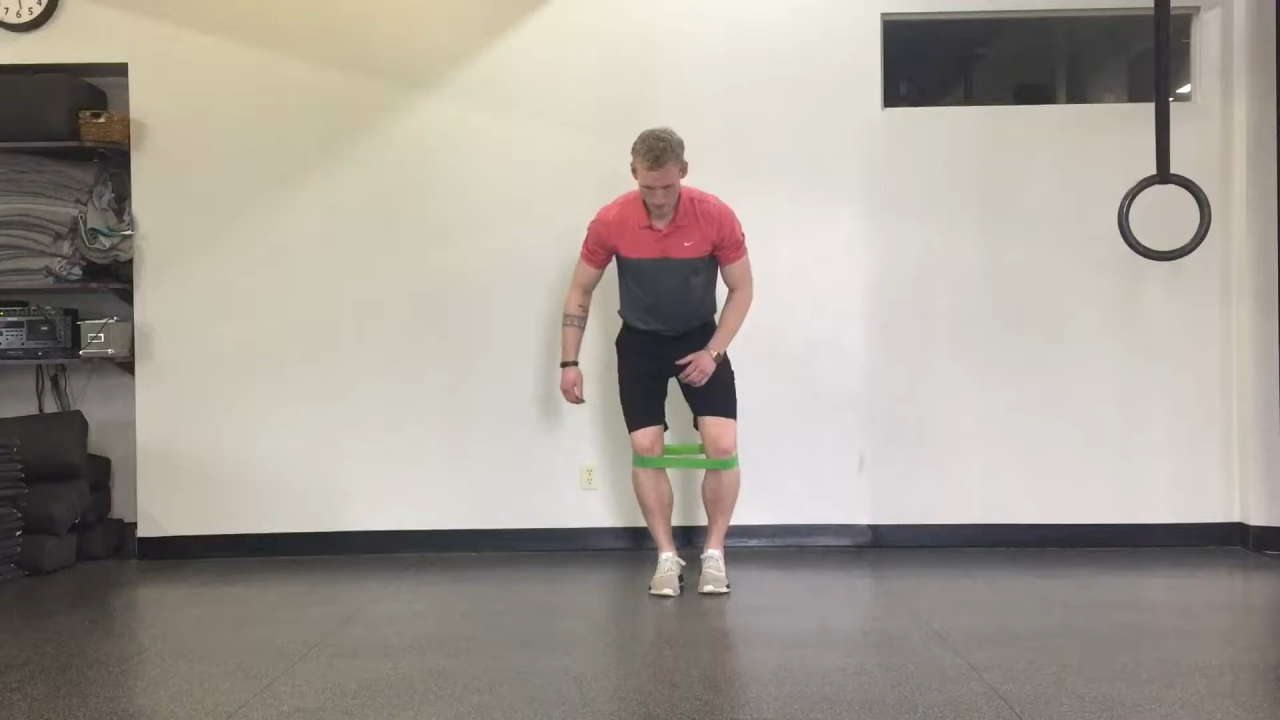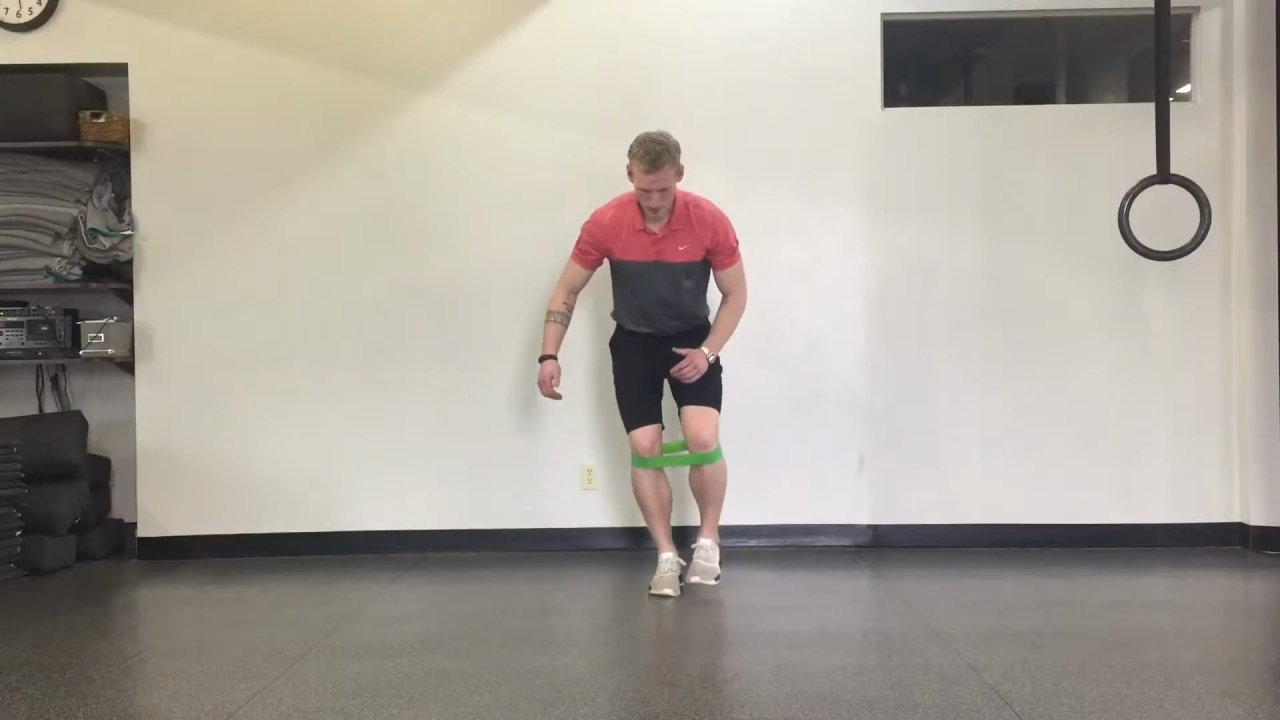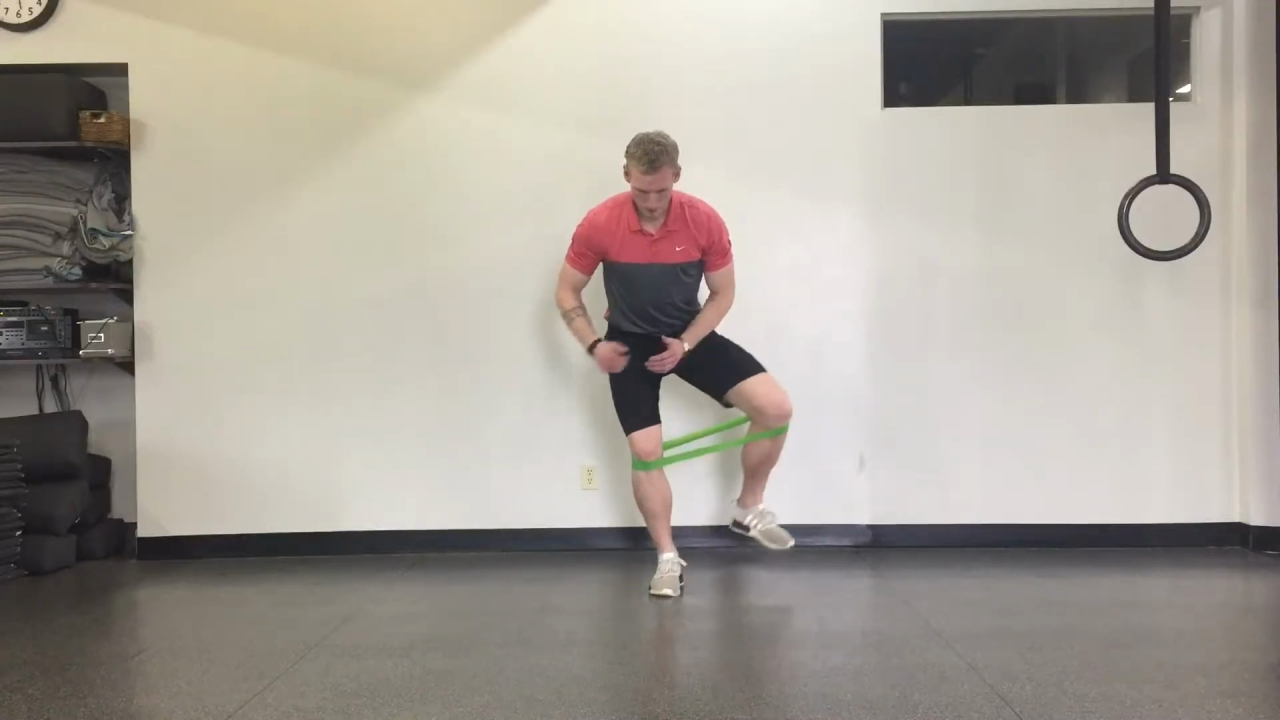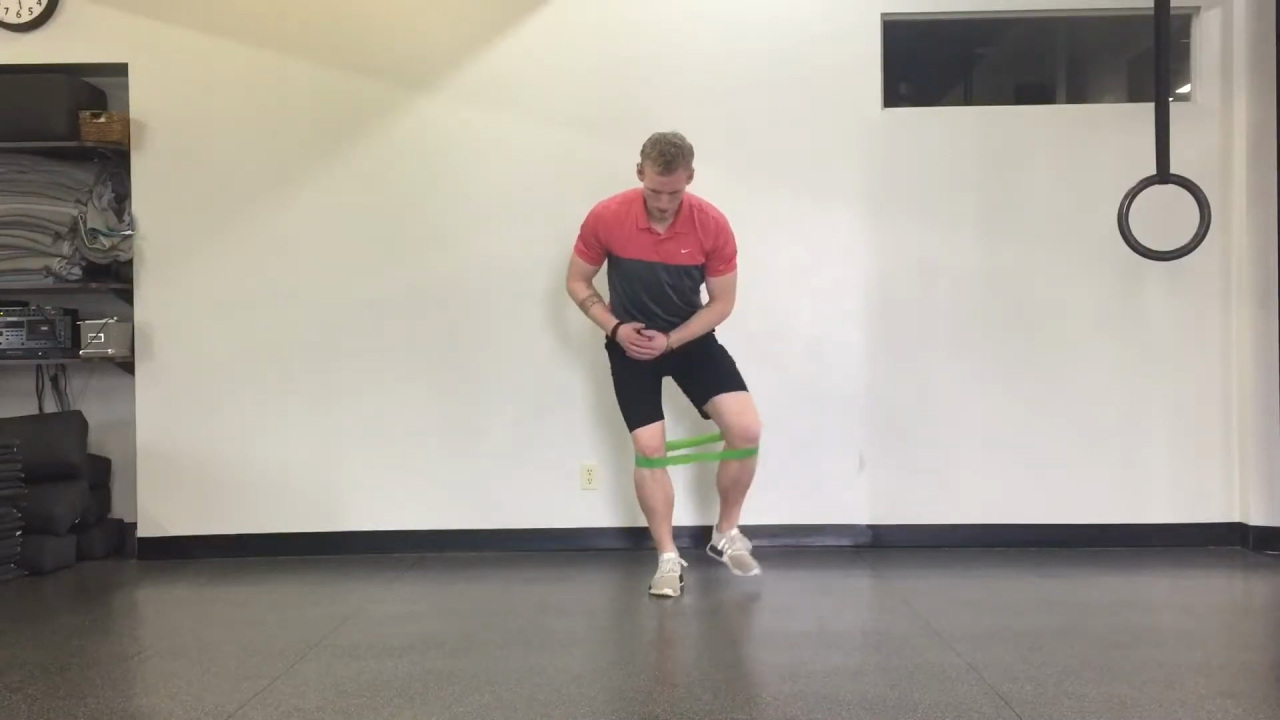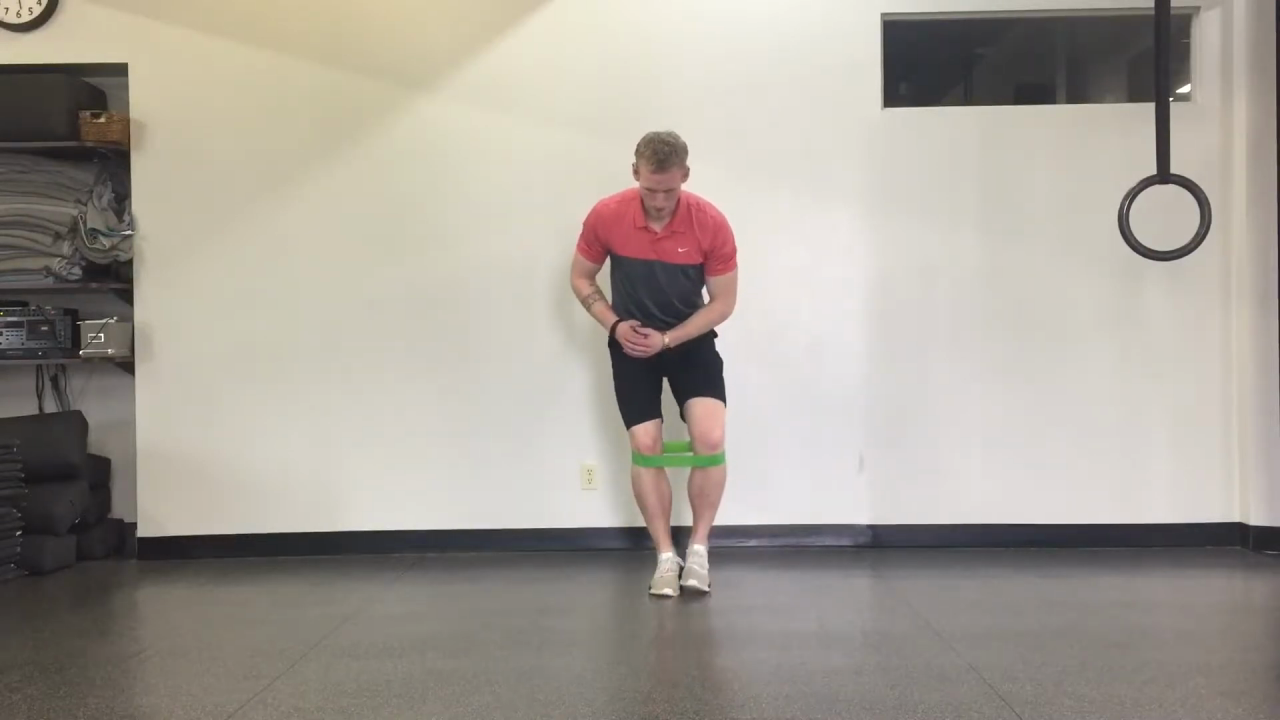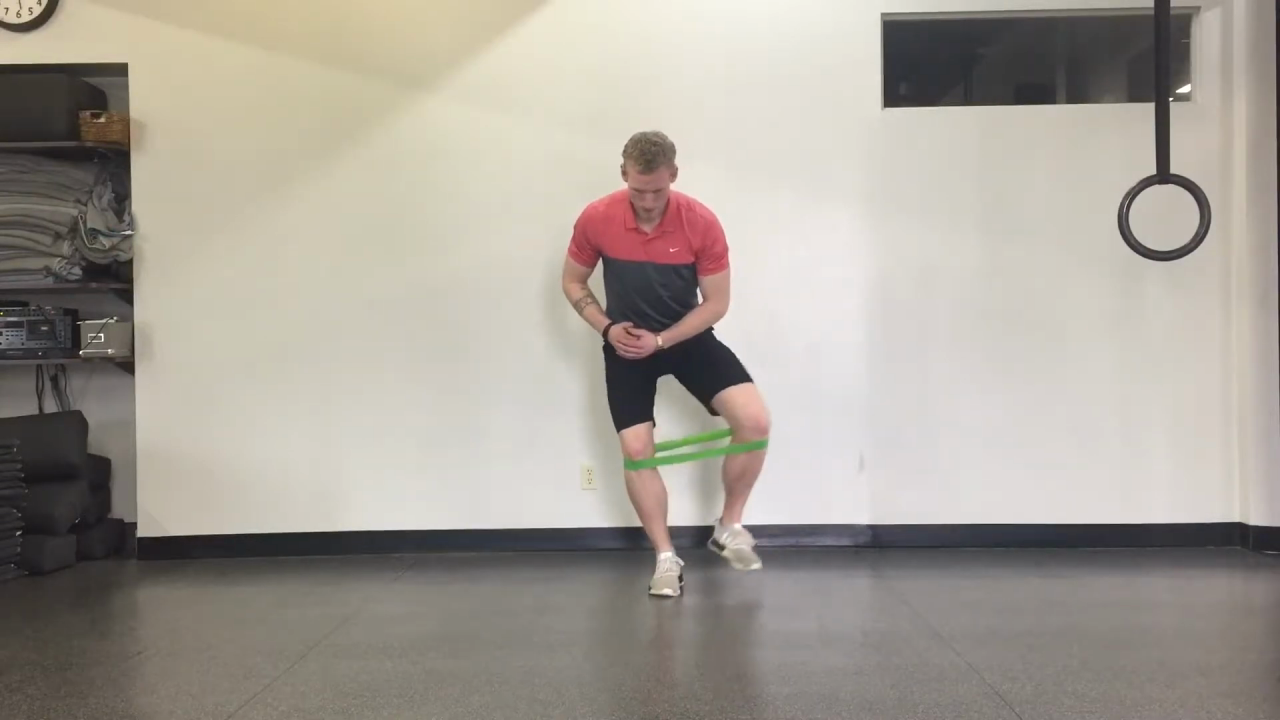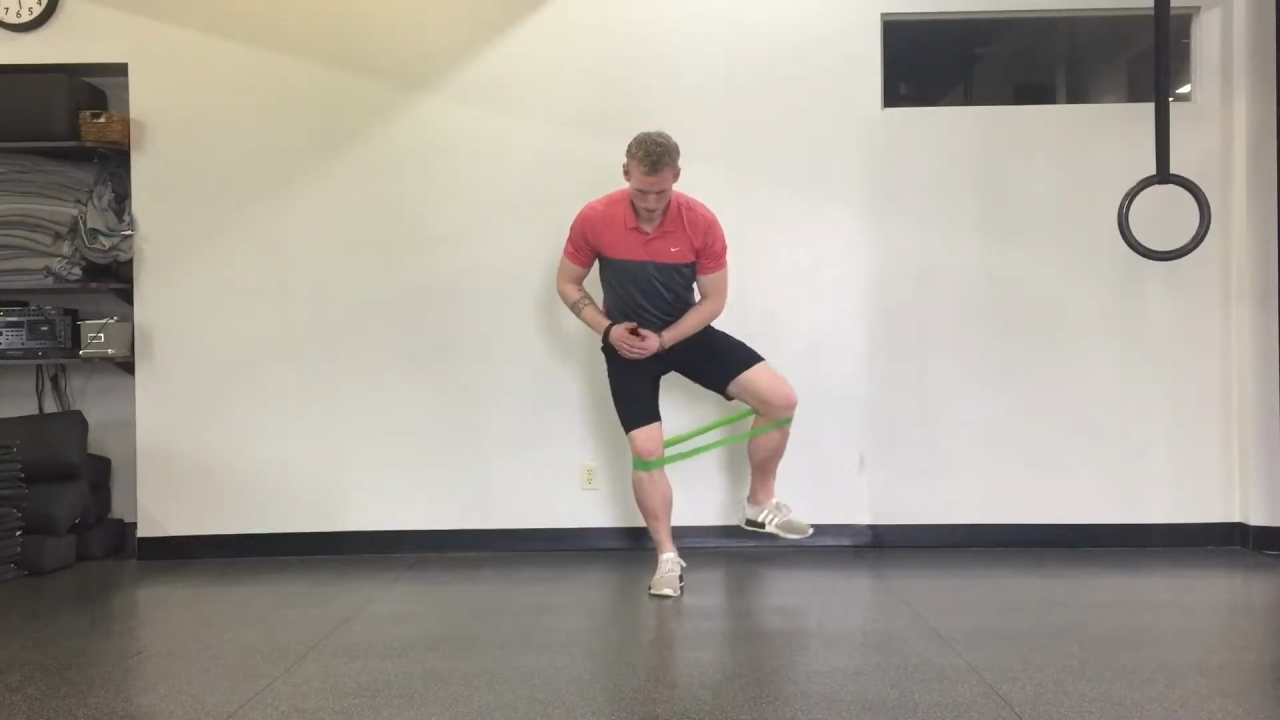
dt=0.7s
person 1, frame 1
left shoulder: (716, 217)
right shoulder: (610, 222)
left elbow: (741, 289)
right elbow: (580, 291)
left wrist: (714, 350)
right wrist: (570, 361)
left hip: (699, 339)
right hip: (640, 343)
left knee: (723, 445)
right knee: (645, 448)
left ankle: (714, 554)
right ankle: (667, 557)
person 1, frame 2
left shoulder: (710, 221)
right shoulder: (605, 223)
left elbow: (735, 294)
right elbow: (567, 290)
left wrist: (707, 352)
right wrist: (549, 355)
left hip: (692, 339)
right hip: (634, 342)
left knee: (703, 438)
right knee: (644, 447)
left ankle: (707, 541)
right ankle: (667, 557)
person 1, frame 3
left shoulder: (704, 221)
right shoulder: (598, 224)
left elbow: (722, 294)
right elbow: (567, 291)
left wrist: (685, 345)
right wrist: (594, 343)
left hip: (688, 336)
right hip: (629, 343)
left knee: (776, 407)
right knee: (646, 451)
left ankle: (749, 508)
right ankle: (668, 558)
person 1, frame 4
left shoulder: (712, 224)
right shoulder: (605, 217)
left elbow: (722, 302)
right elbow: (577, 282)
left wrist: (670, 340)
right wrist: (615, 328)
left hip: (691, 338)
right hip: (631, 342)
left knee: (745, 429)
right knee: (649, 448)
left ankle: (727, 535)
right ankle: (668, 558)
person 1, frame 5
left shoulder: (711, 223)
right shoulder: (606, 216)
left elbow: (723, 302)
right elbow: (581, 278)
left wrist: (667, 339)
right wrist: (614, 324)
left hip: (690, 340)
right hip: (632, 344)
left knee: (710, 439)
right knee: (645, 445)
left ankle: (698, 548)
right ankle: (665, 557)
person 1, frame 6
left shoulder: (702, 222)
right shoulder: (595, 219)
left elbow: (716, 303)
right elbow: (573, 283)
left wrist: (660, 341)
right wrist: (607, 328)
left hip: (688, 337)
right hip: (626, 344)
left knee: (755, 421)
right knee: (636, 449)
left ankle: (729, 527)
right ankle: (666, 558)
person 1, frame 7
left shoulder: (701, 222)
right shoulder: (594, 220)
left elbow: (713, 300)
right elbow: (567, 284)
left wrist: (662, 340)
right wrist: (608, 330)
left hip: (688, 332)
right hip: (627, 343)
left knee: (781, 399)
right knee: (647, 451)
left ankle: (761, 504)
right ankle: (667, 558)
